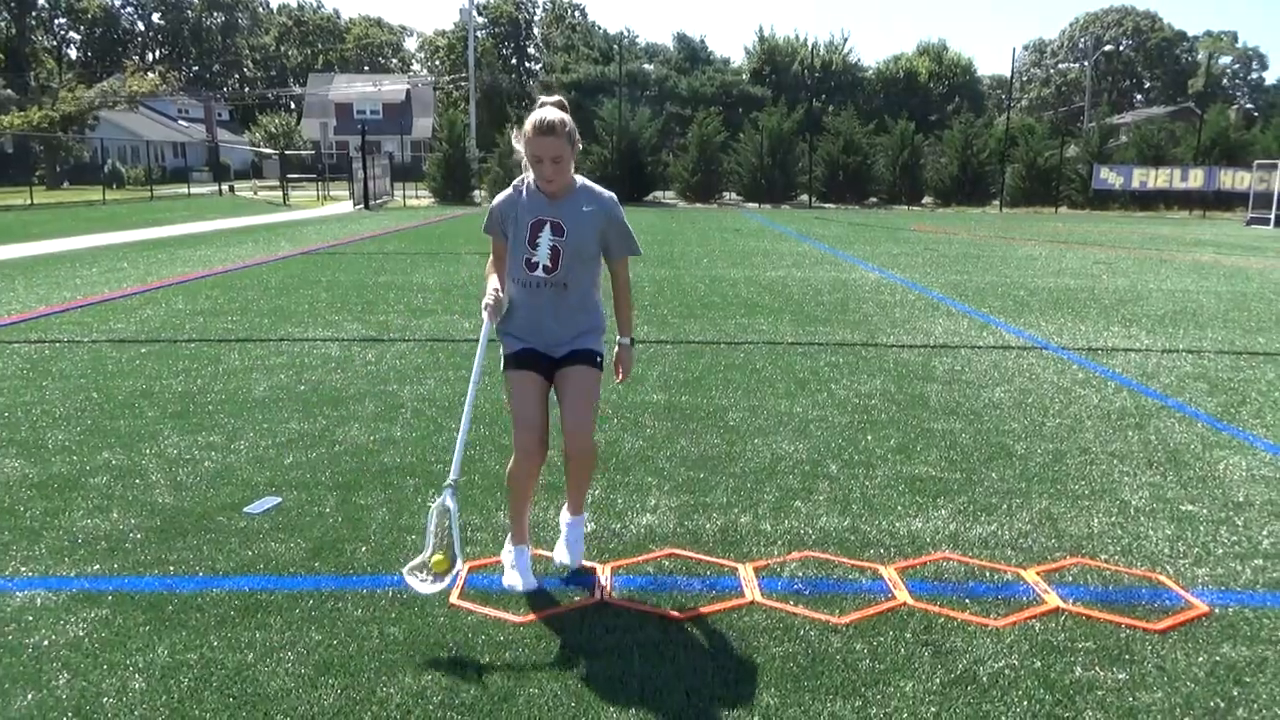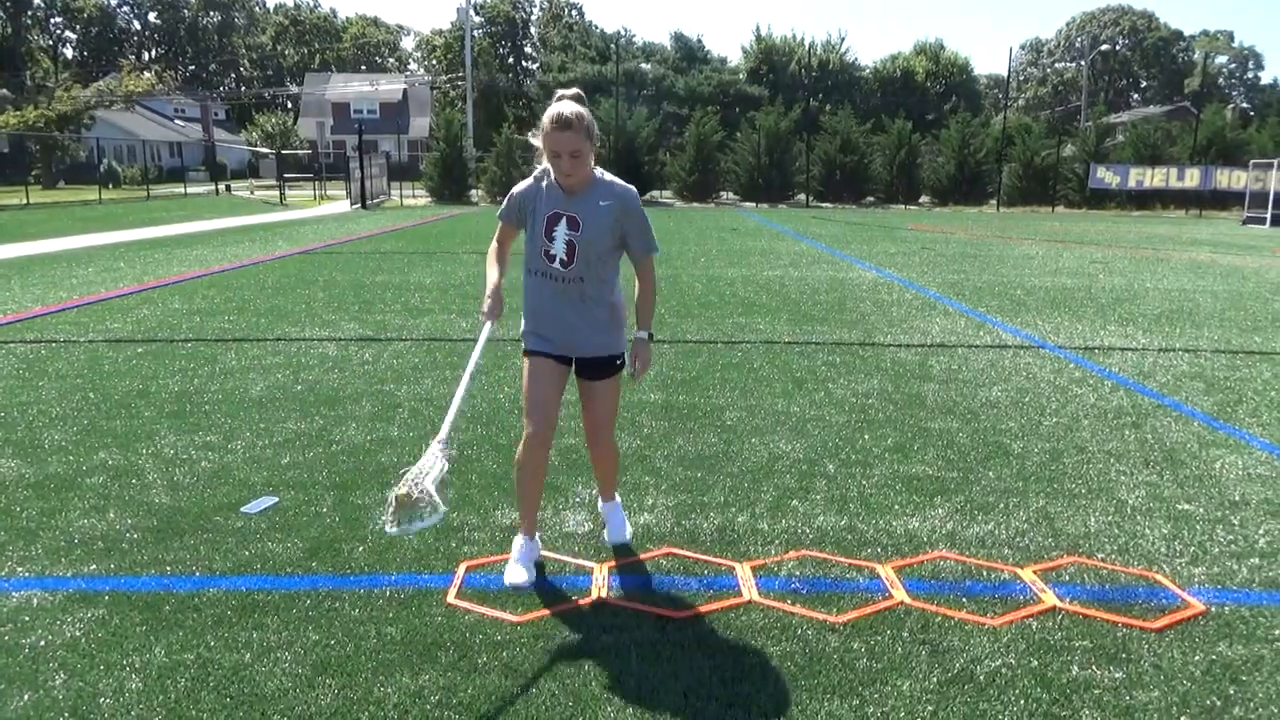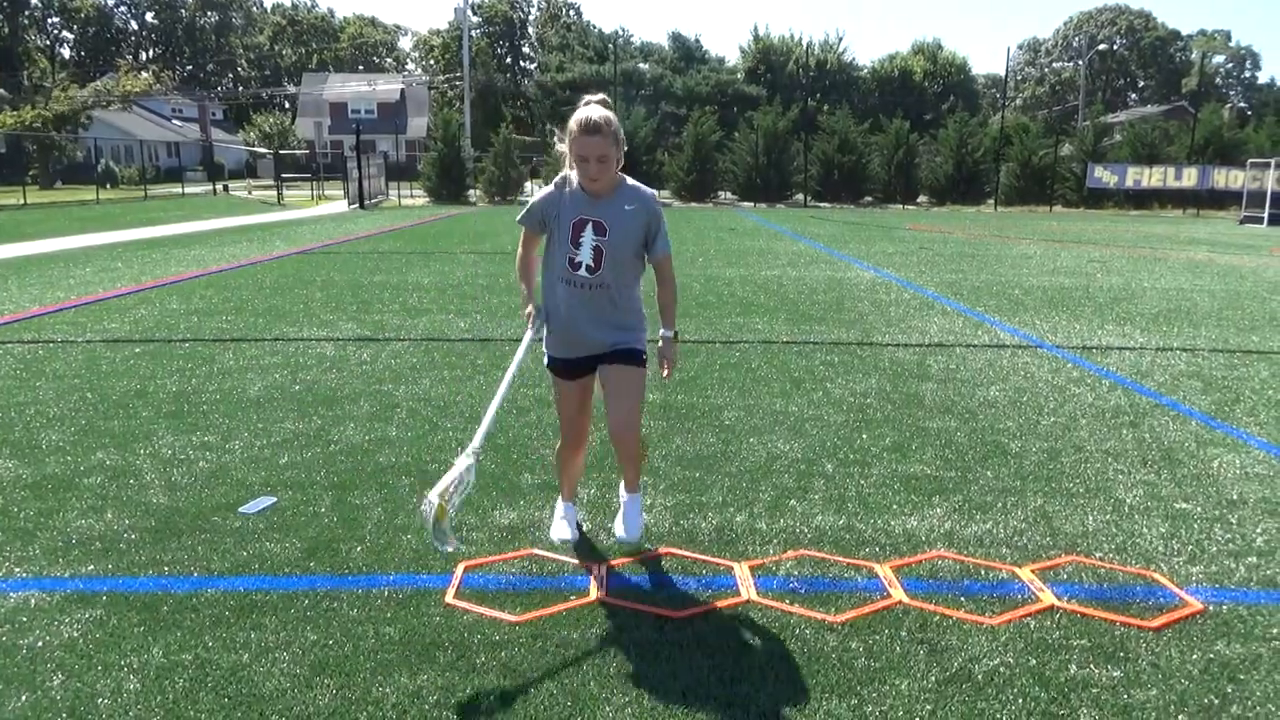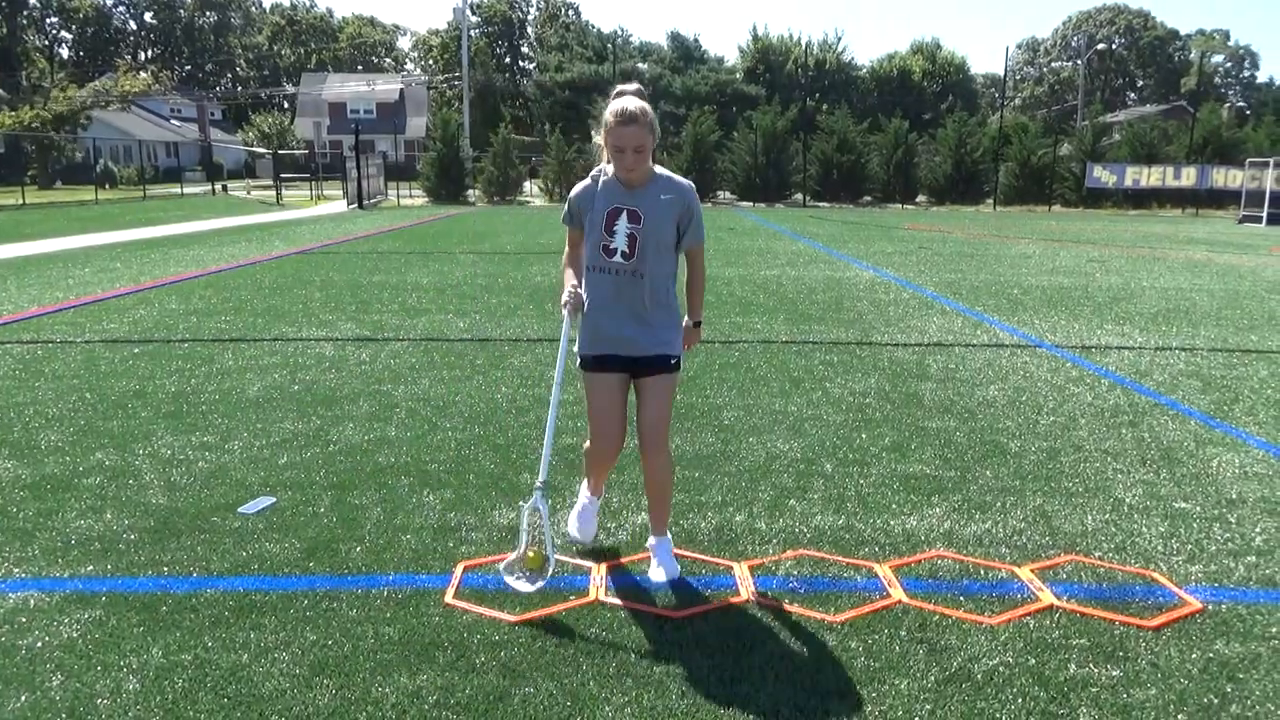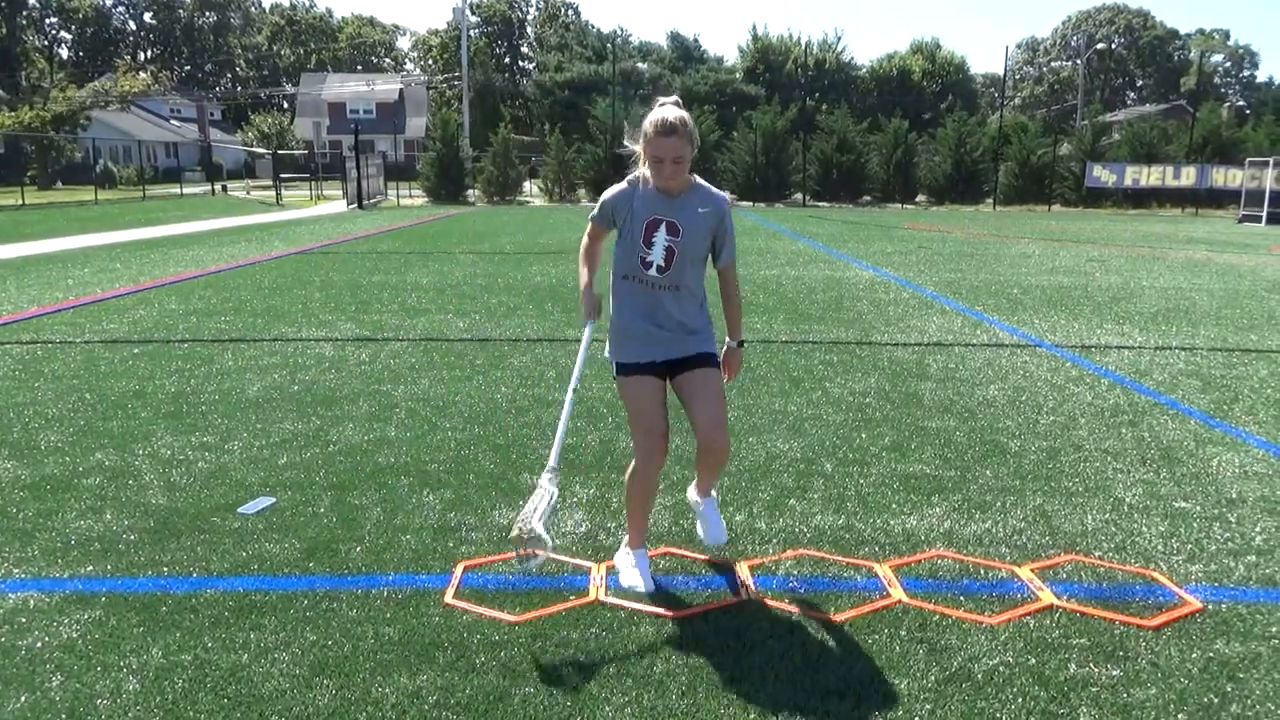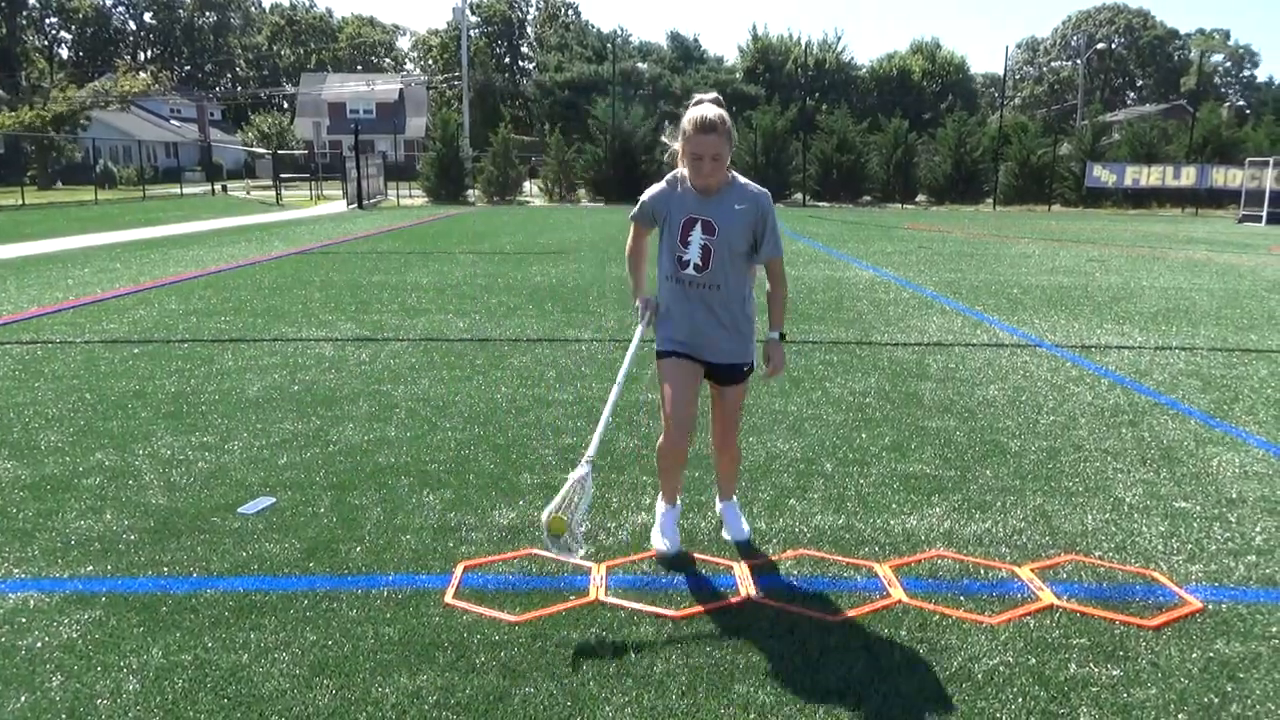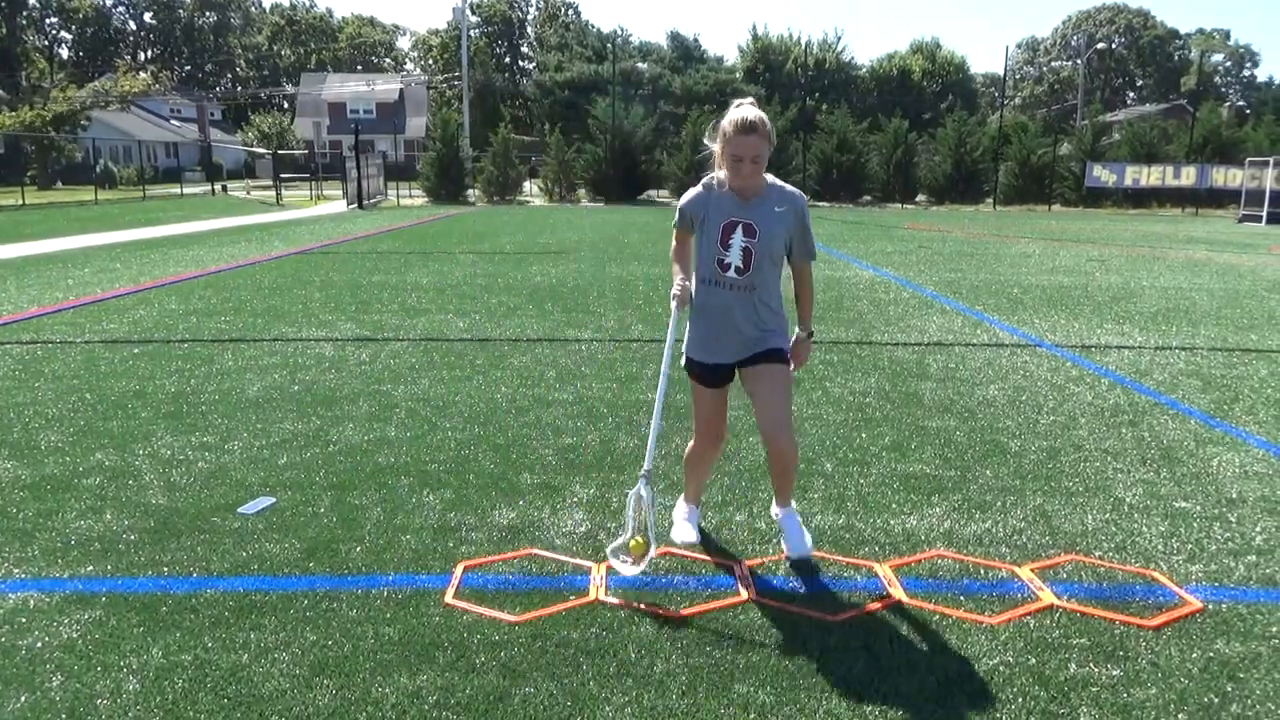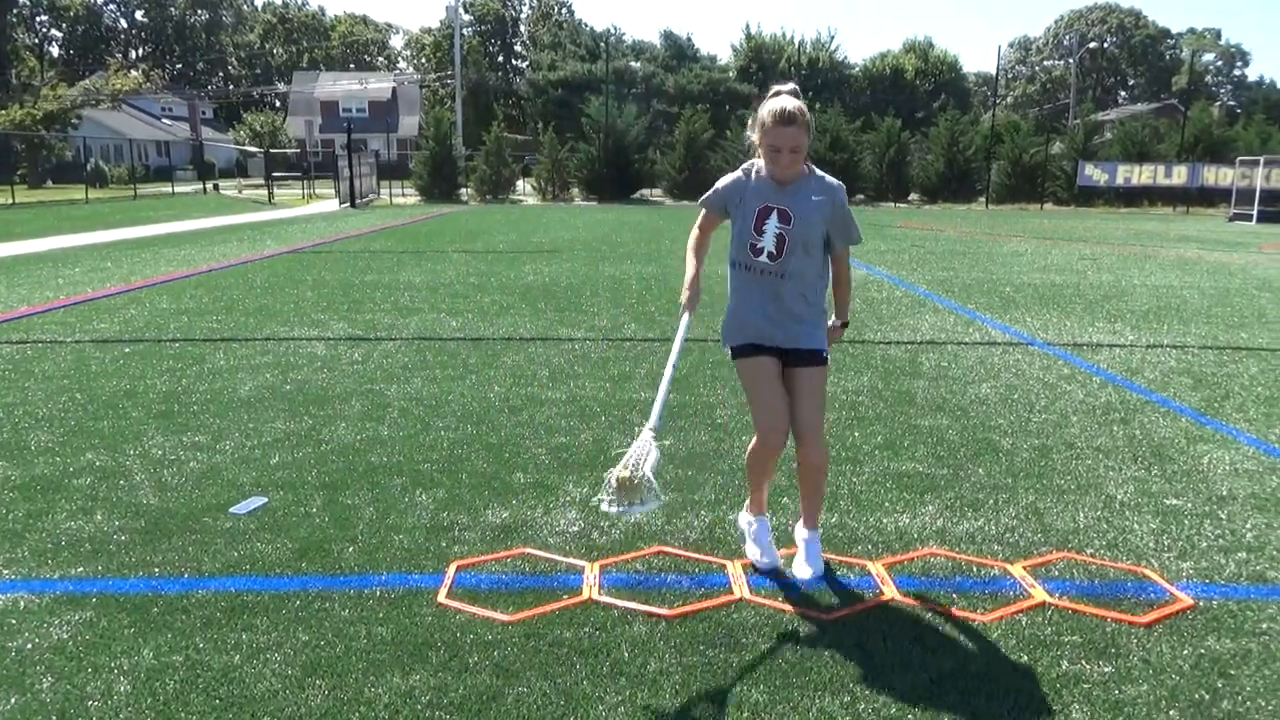
dt=0.2s
person 1, frame 1
left shoulder: (601, 206)
right shoulder: (508, 204)
left elbow: (620, 276)
right elbow: (498, 261)
left wrist: (625, 340)
right wrist: (494, 291)
left hip: (581, 339)
right hip: (523, 340)
left knee: (579, 439)
right knee: (528, 449)
left ankle: (573, 516)
right ankle: (517, 547)
person 1, frame 2
left shoulder: (621, 199)
right shoulder: (526, 195)
left elbow: (645, 272)
right elbow: (500, 244)
left wrist: (644, 336)
right wrist: (493, 290)
left hip: (602, 338)
right hip: (544, 334)
left knee: (601, 439)
right knee: (536, 435)
left ankle: (610, 503)
right ankle: (526, 541)
person 1, frame 3
left shoulder: (643, 203)
right shoulder: (550, 200)
left elbow: (664, 271)
right elbow: (527, 251)
left wrist: (669, 334)
right wrist: (529, 298)
left hip: (623, 334)
right hip: (566, 336)
left knee: (625, 433)
right knee: (573, 436)
left ankle: (630, 491)
right ankle: (566, 504)
person 1, frame 4
left shoulder: (679, 194)
right shoulder: (586, 194)
left elbow: (695, 260)
left wrist: (693, 320)
right wrist: (571, 285)
left hip: (659, 337)
right hip: (603, 336)
left knee: (656, 444)
right knee: (606, 441)
left ankle: (659, 539)
right ankle: (591, 488)
person 1, frame 5
left shoulder: (714, 205)
right shoulder: (620, 198)
left elbow: (727, 276)
right elbow: (591, 243)
left wrist: (735, 340)
right wrist: (588, 289)
left hip: (693, 340)
right hip: (635, 344)
left knee: (715, 443)
right knee: (651, 452)
left ankle: (705, 494)
right ankle: (633, 547)
person 1, frame 6
left shoulder: (754, 202)
right shoulder: (660, 197)
left elbow: (775, 273)
right elbow: (635, 244)
left wrist: (775, 336)
right wrist: (639, 293)
left hip: (732, 341)
right hip: (677, 335)
left knee: (725, 440)
right knee: (677, 431)
left ankle: (728, 501)
right ankle: (667, 504)
person 1, frame 7
left shoulder: (790, 203)
right shoulder: (699, 200)
left elbow: (802, 271)
right elbow: (680, 246)
left wrist: (803, 332)
right wrist: (680, 282)
left hip: (766, 339)
right hip: (708, 337)
left knee: (779, 434)
right knee: (708, 440)
left ankle: (785, 508)
right ankle: (689, 502)
person 1, frame 8
left shoulder: (828, 194)
right shoulder: (735, 187)
left elbow: (840, 262)
right elbow: (702, 230)
left wrist: (841, 320)
right wrist: (692, 279)
left hip: (806, 332)
right hip: (751, 327)
left knee: (811, 437)
right knee: (772, 430)
left ankle: (807, 530)
right ankle: (755, 514)
